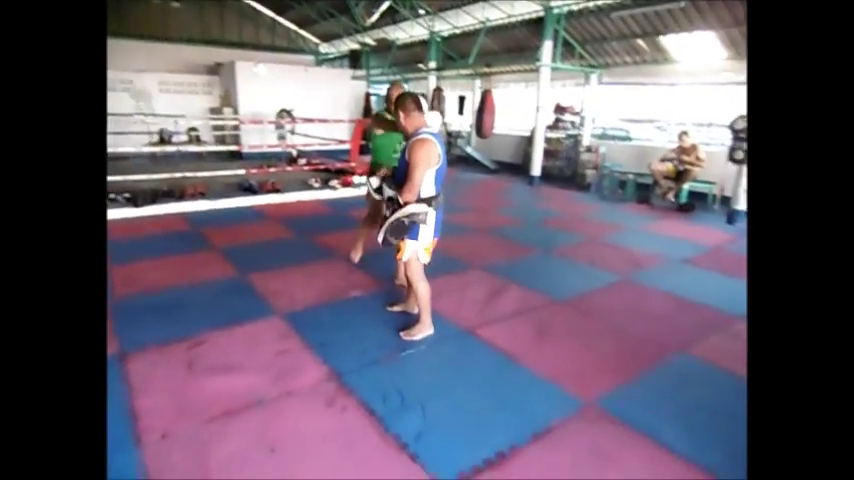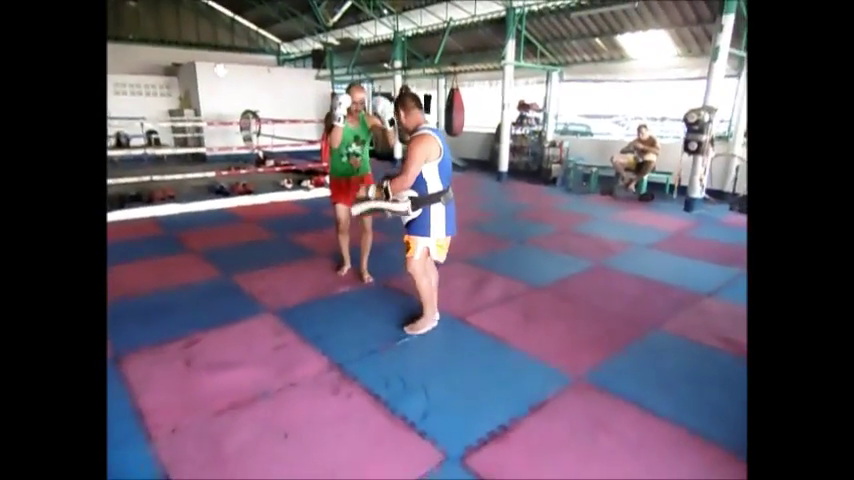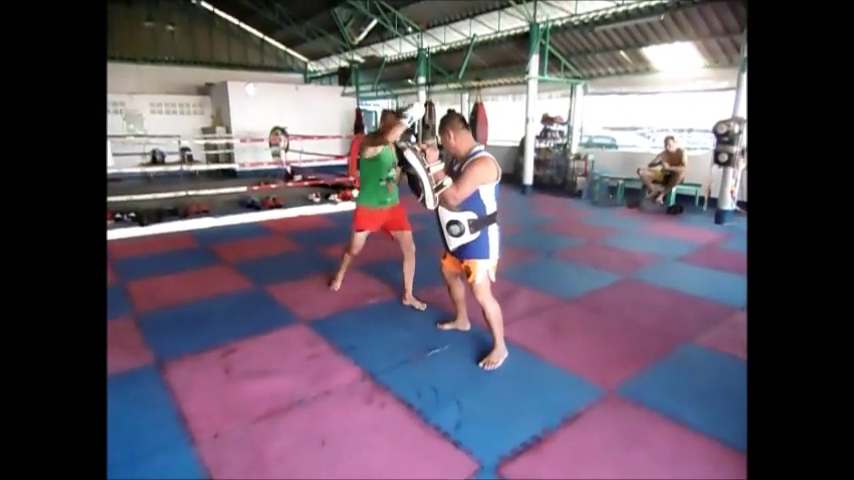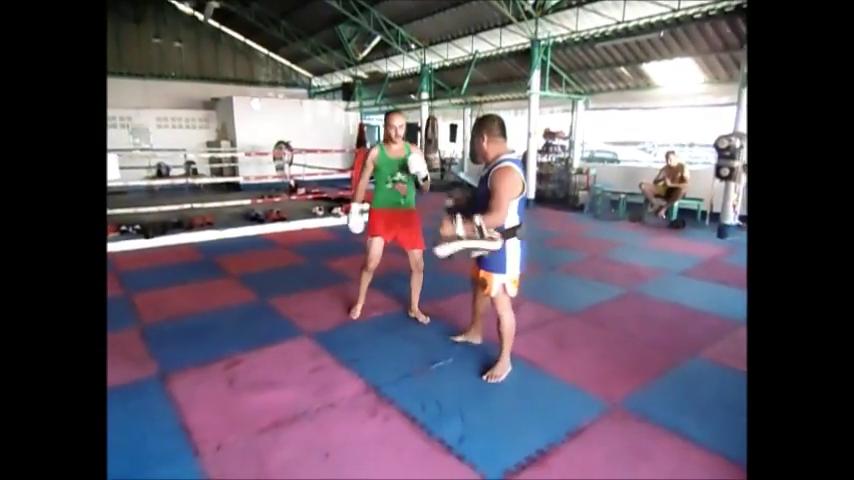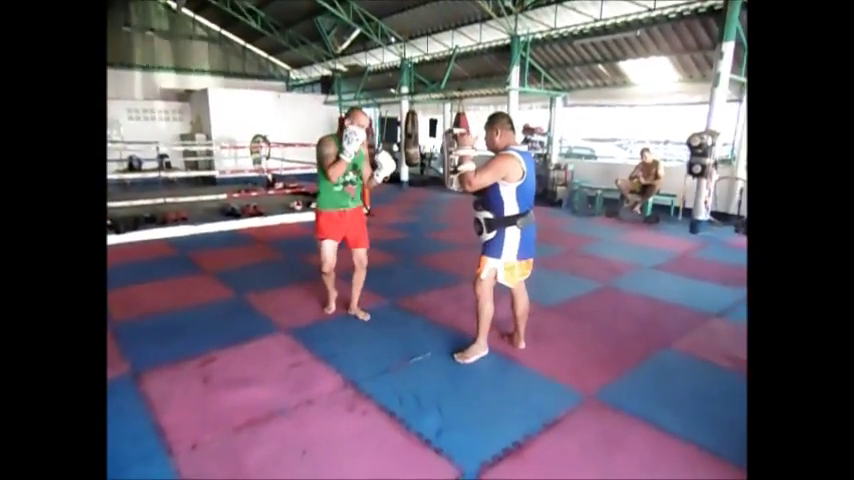
dt=0.7s
person 1, frame 1
left shoulder: (421, 144)
right shoulder: (430, 136)
left elbow: (411, 190)
left knee: (414, 269)
right knee: (411, 265)
left ankle: (425, 323)
right ankle: (411, 303)
person 1, frame 2
left shoulder: (421, 140)
right shoulder: (432, 135)
left elbow: (404, 182)
left wrist: (374, 191)
left hip: (430, 214)
right hip: (433, 210)
left knee: (415, 266)
right knee: (426, 263)
left ankle: (428, 316)
right ankle: (432, 311)
person 1, frame 3
left shoulder: (482, 163)
right shoulder: (458, 159)
left elbow: (453, 198)
right elbow: (443, 195)
left wrist: (433, 166)
right wrist: (429, 166)
left hip: (480, 239)
left knee: (482, 294)
right knee: (450, 275)
left ankle: (499, 347)
right ankle: (461, 320)
person 1, frame 4
left shoulder: (506, 172)
right shoulder: (495, 165)
left elbow: (497, 217)
left wrist: (457, 227)
left hip: (502, 249)
left knee: (501, 305)
right knee: (480, 290)
left ankle: (504, 360)
right ankle: (474, 332)
person 1, frame 5
left shoulder: (506, 159)
right shoulder: (523, 156)
left elbow: (470, 184)
left wrist: (464, 150)
left hip: (506, 236)
right hip: (520, 232)
left knee: (482, 288)
right knee: (517, 286)
left ankle: (480, 344)
right ankle: (518, 336)
person 2, frame 1
right shoulder: (379, 119)
right elbow: (394, 127)
right hip: (382, 175)
right knee: (377, 215)
left ankle: (400, 275)
right ankle: (360, 242)
person 2, frame 2
left shoulder: (369, 119)
right shoulder: (333, 117)
left elbow: (392, 142)
right elbow: (333, 145)
left wrist: (387, 122)
right wrist: (338, 118)
left hip: (363, 178)
right hip: (340, 180)
left knee: (368, 225)
right knee: (342, 226)
left ankle: (364, 266)
right ankle: (346, 262)
person 2, frame 3
left shoulder: (394, 147)
right shoulder: (371, 141)
right elbow: (388, 138)
right wrist: (407, 118)
left hip: (392, 207)
right hip: (368, 209)
left knee: (409, 249)
right knee: (354, 250)
left ankle: (408, 295)
right ankle: (340, 274)
person 2, frame 4
left shoulder: (414, 151)
right shoulder: (375, 152)
left elbow: (425, 188)
right elbow: (363, 182)
left wrist: (423, 176)
right wrist: (354, 210)
left hip: (408, 214)
right hip: (381, 214)
left knee: (417, 265)
right knee: (371, 264)
left ankle: (414, 308)
right ankle: (360, 302)
person 2, frame 5
left shoulder: (361, 148)
right shoulder: (327, 143)
left elbow: (367, 182)
right elbow: (332, 176)
left wrist: (381, 174)
right wrist: (348, 151)
left hip: (354, 212)
right hip: (329, 214)
left knee: (361, 263)
right knee: (327, 267)
left ankle: (354, 305)
right ankle: (332, 294)
